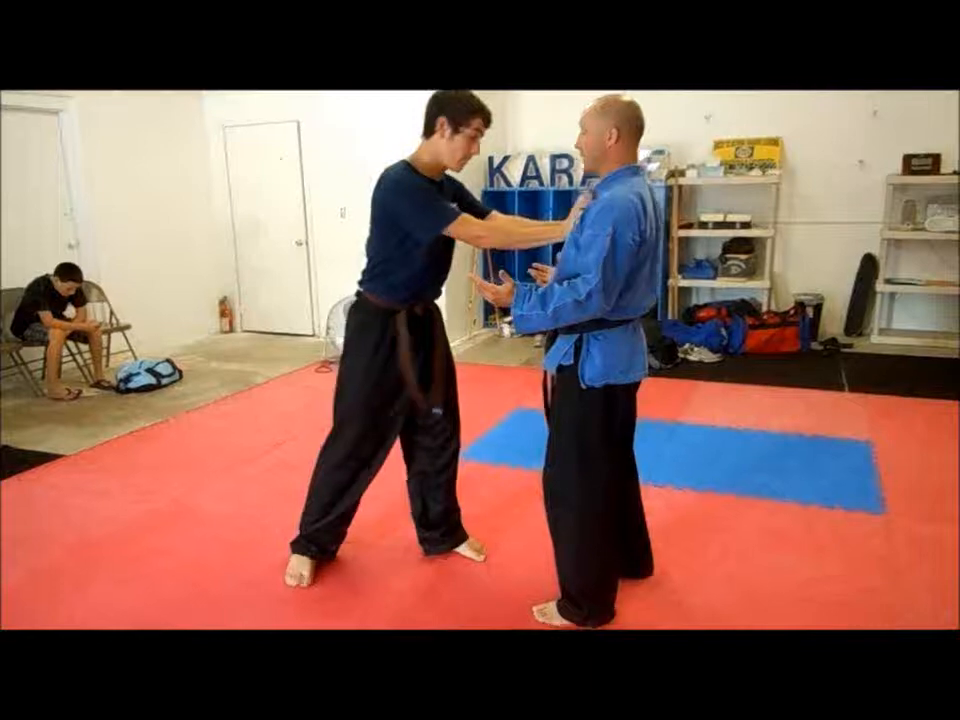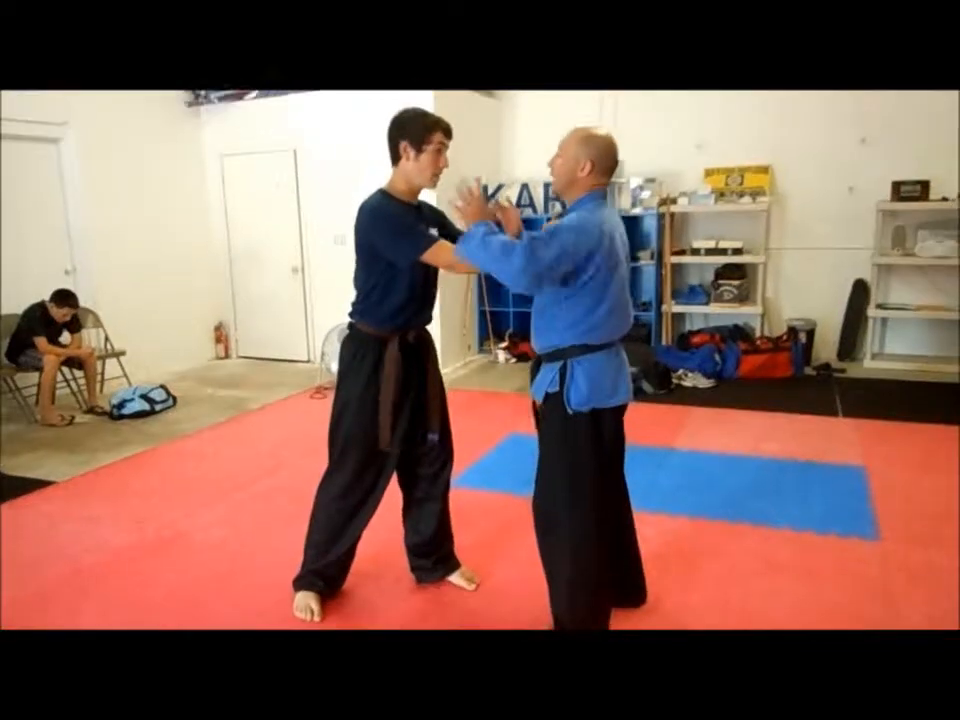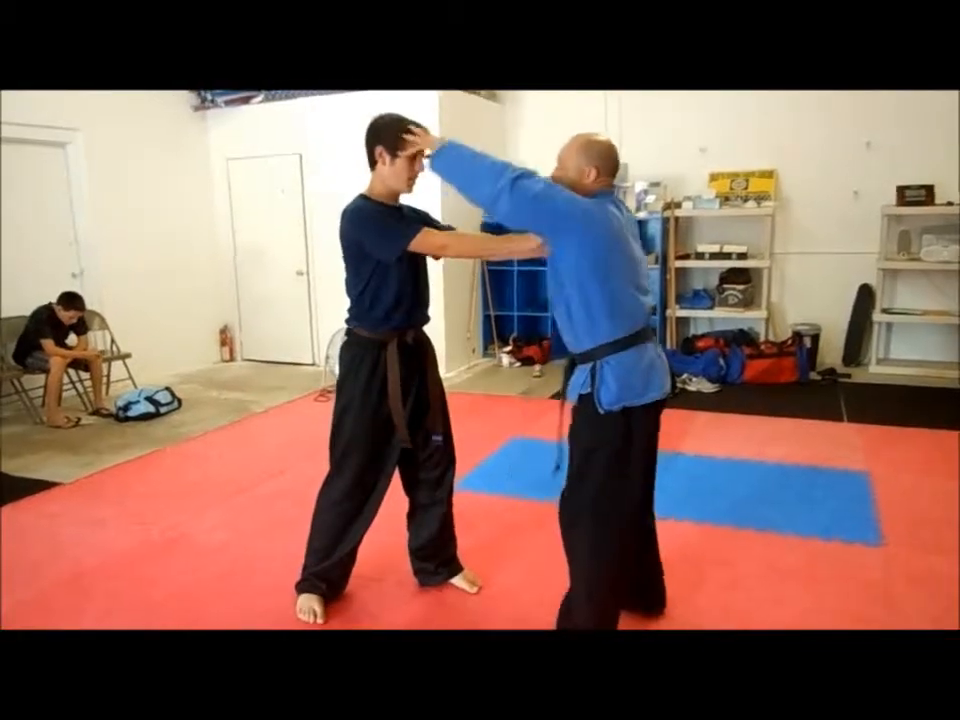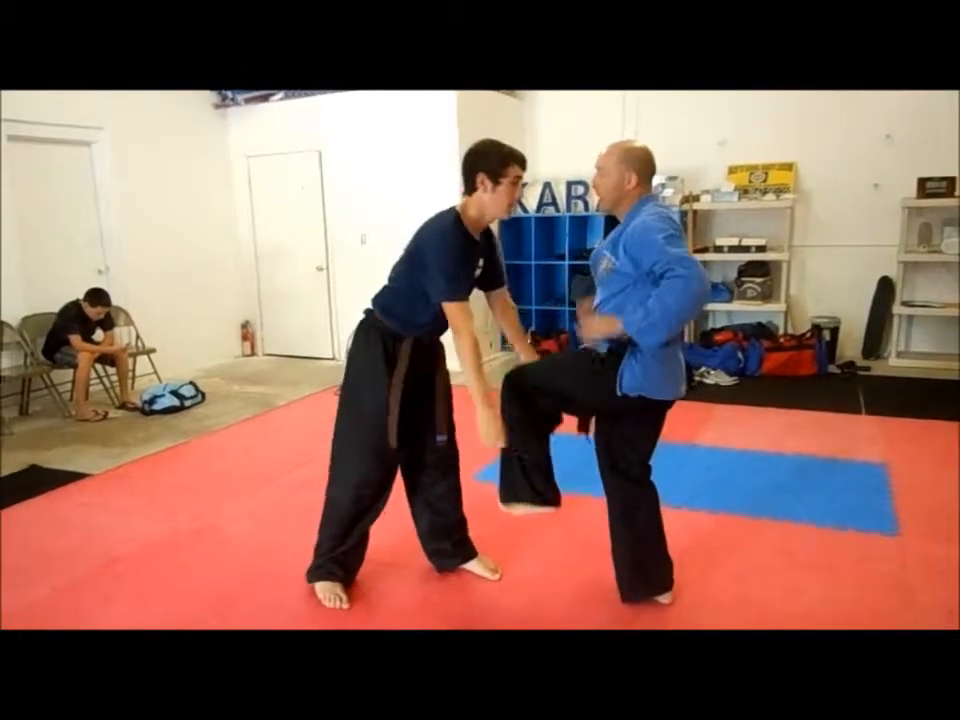
dt=0.7s
person 1, frame 1
left shoulder: (615, 205)
right shoulder: (635, 193)
left elbow: (592, 295)
left wrist: (520, 301)
right wrist: (561, 277)
left hip: (594, 354)
right hip: (616, 349)
left knee: (574, 479)
right knee: (611, 463)
left ankle: (586, 602)
right ankle: (629, 558)
person 1, frame 2
left shoulder: (582, 226)
right shoulder: (599, 219)
left elbow: (522, 270)
right elbow: (552, 267)
left wrist: (477, 227)
right wrist: (518, 235)
left hip: (577, 380)
right hip: (600, 372)
left knee: (564, 506)
right knee: (602, 489)
left ankle: (580, 618)
right ankle: (622, 585)
person 1, frame 3
left shoulder: (579, 214)
right shoulder: (613, 214)
left elbow: (508, 188)
right elbow: (526, 198)
left wrist: (440, 150)
left hip: (611, 378)
right hip: (639, 370)
left knee: (590, 506)
right knee: (629, 494)
left ankle: (588, 618)
right ankle: (641, 592)
person 1, frame 4
left shoulder: (652, 227)
right shoulder: (634, 227)
left elbow: (688, 285)
left wrist: (621, 323)
right wrist: (606, 310)
left hip: (631, 368)
right hip: (647, 369)
left knee: (524, 385)
right knee: (627, 475)
left ankle: (532, 487)
right ankle: (650, 580)
person 2, frame 1
left shoulder: (447, 187)
right shoulder: (399, 184)
left elbow: (500, 221)
right elbow: (479, 235)
left wrist: (562, 227)
right wrist: (563, 230)
left hip: (422, 322)
right hip: (379, 326)
left knee: (437, 432)
right knee: (356, 438)
left ankle: (442, 531)
right ankle: (312, 544)
person 2, frame 2
left shoulder: (428, 215)
right shoulder: (379, 213)
right elbow: (453, 260)
left hip: (415, 348)
right hip: (372, 354)
left knee: (430, 459)
right knee: (355, 469)
left ankle: (433, 559)
right ankle: (316, 578)
person 2, frame 3
left shoulder: (411, 217)
right shoulder: (361, 216)
left elbow: (463, 242)
right elbow: (446, 246)
left wrist: (527, 243)
right wrist: (529, 243)
left hip: (414, 352)
right hip: (371, 358)
left knee: (432, 463)
right knee: (355, 473)
left ankle: (436, 562)
right ankle: (317, 581)
person 2, frame 4
left shoulder: (483, 237)
right shoulder: (443, 237)
left elbow: (500, 303)
right elbow: (463, 326)
left wrist: (530, 359)
right wrist: (484, 404)
left hip: (422, 349)
right hip: (381, 347)
left knee: (436, 453)
right knee: (366, 462)
left ankle: (451, 550)
right ankle: (330, 568)
